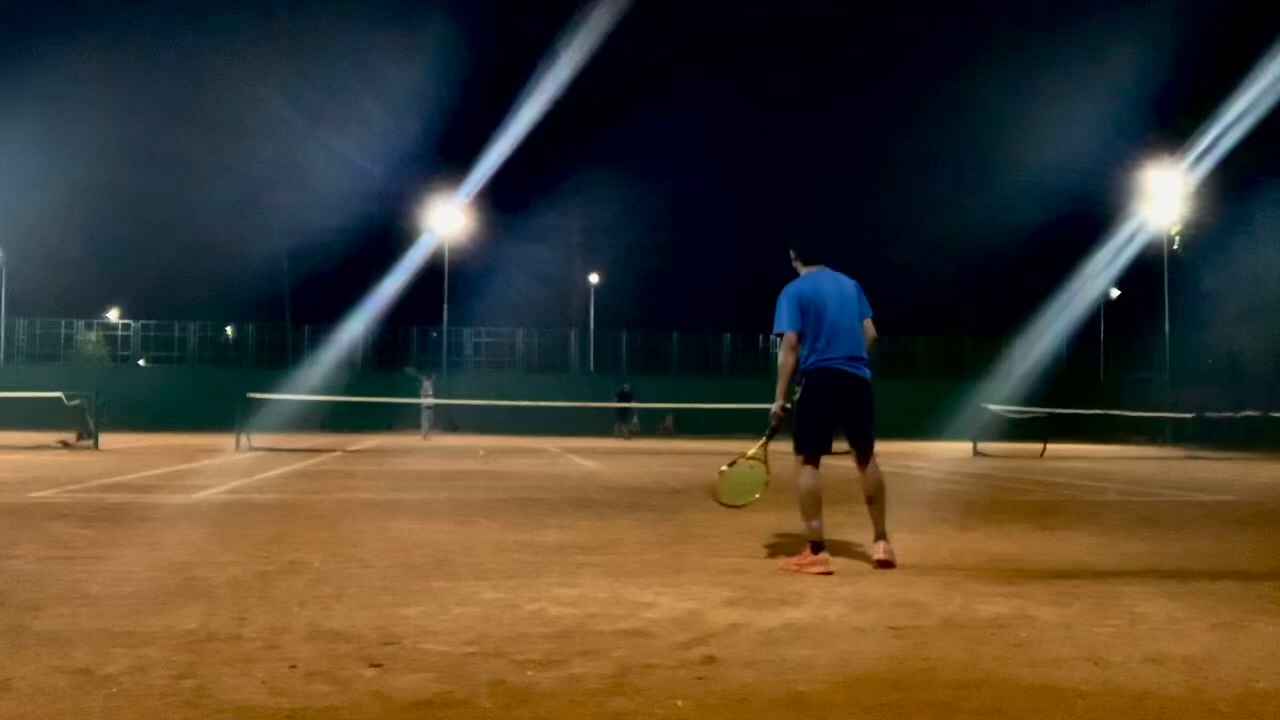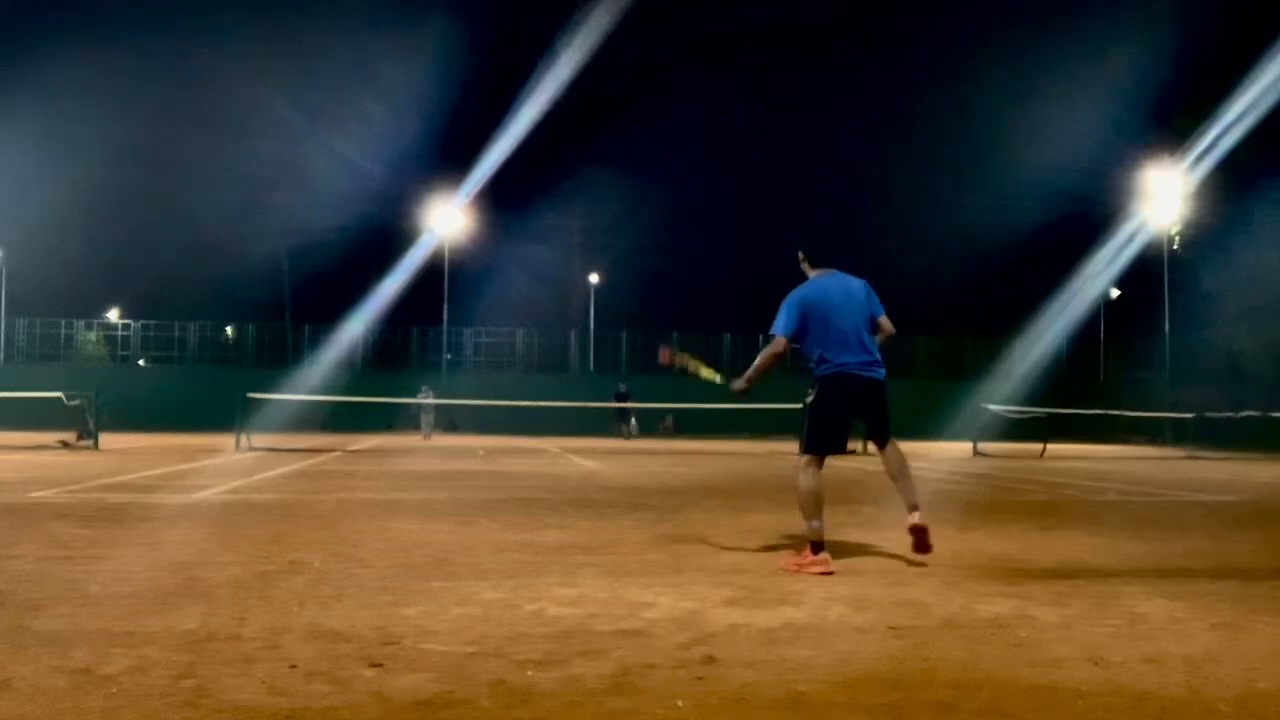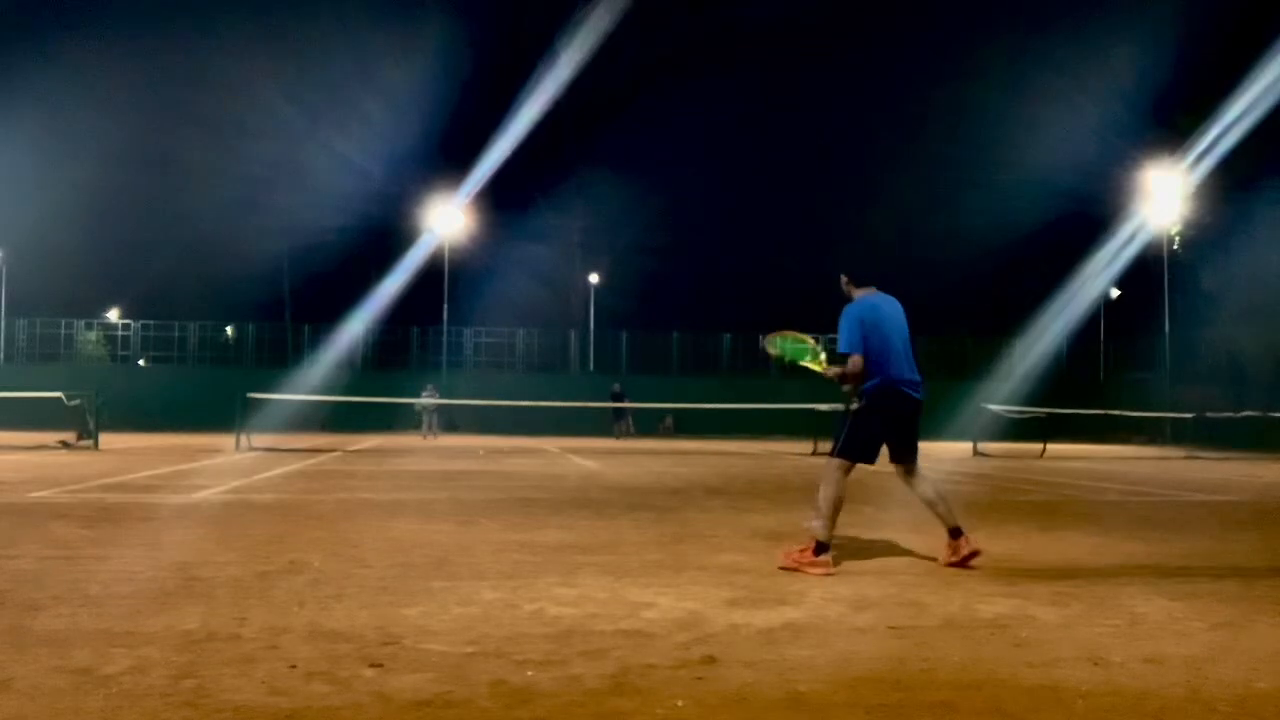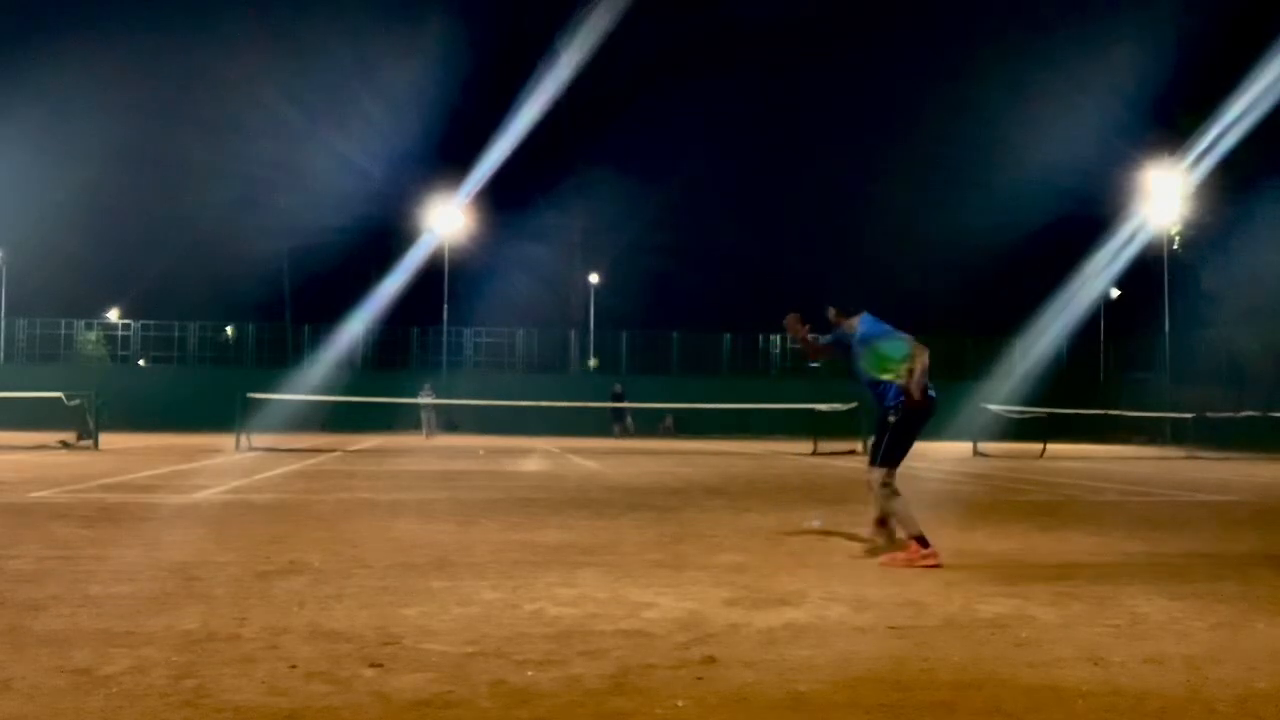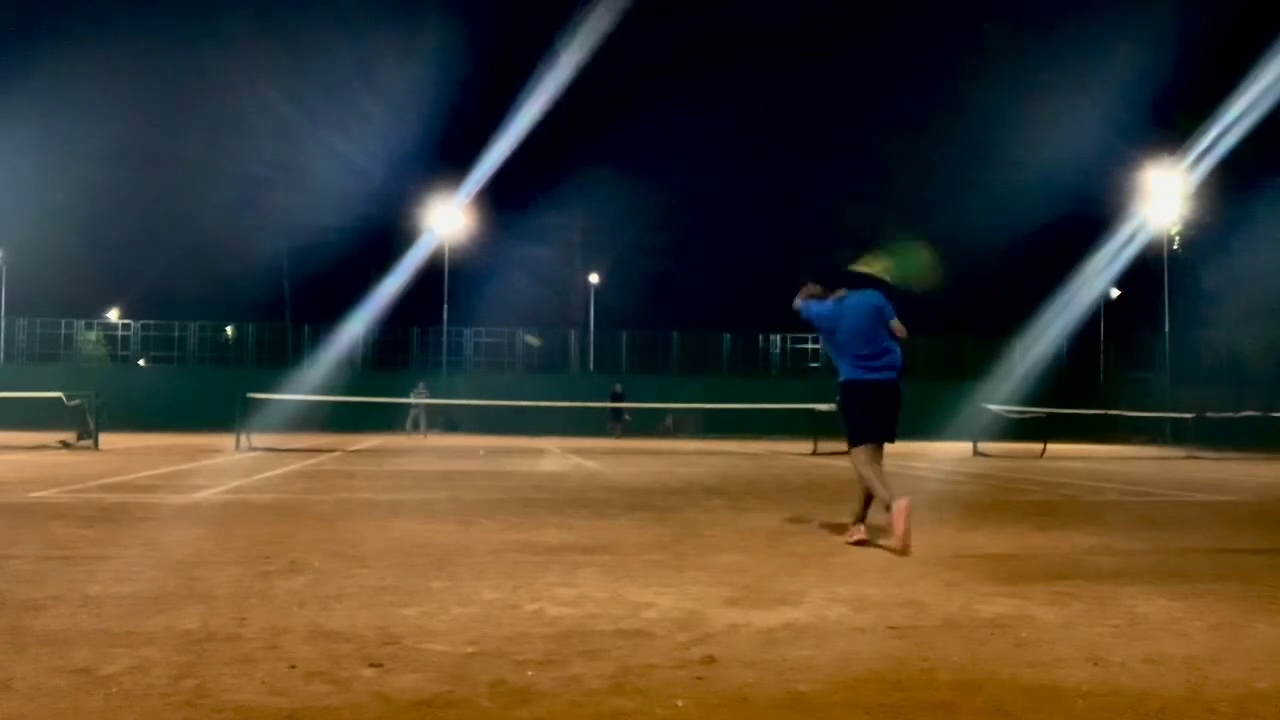
dt=0.5s
person 1, frame 1
left shoulder: (793, 292)
right shoulder: (850, 285)
left elbow: (790, 346)
right elbow: (870, 334)
left wrist: (780, 398)
left hip: (818, 380)
right hip: (857, 379)
left knee: (807, 463)
right knee: (866, 459)
left ankle: (816, 552)
right ankle: (881, 542)
person 1, frame 2
left shoulder: (799, 297)
right shoulder: (860, 286)
left elbow: (777, 347)
right elbow: (887, 330)
left wrist: (745, 380)
left hip: (833, 383)
right hip: (872, 379)
left knee: (808, 464)
right knee: (885, 443)
left ankle: (816, 552)
right ankle: (914, 514)
person 1, frame 3
left shoulder: (853, 312)
right shoulder: (891, 304)
left elbow: (856, 365)
left wrist: (842, 376)
right wrist: (841, 369)
left hip: (878, 396)
right hip: (909, 395)
left knee: (835, 469)
right knee: (910, 472)
left ankle: (819, 551)
right ankle: (959, 540)
person 1, frame 4
left shoulder: (872, 332)
right shoulder: (846, 333)
left elbow: (920, 350)
right elbow: (816, 349)
left wrist: (917, 381)
right wrist: (800, 335)
left hip: (906, 404)
right hip: (897, 404)
left knee: (878, 478)
right knee: (880, 471)
left ankle: (922, 548)
right ankle: (883, 523)
person 1, frame 5
left shoulder: (819, 311)
right shoulder: (873, 297)
left elbow: (797, 303)
right elbow: (900, 333)
left wrist: (809, 290)
left hip: (855, 387)
right hip: (888, 383)
left knee: (861, 457)
right knee: (873, 455)
left ankle: (893, 505)
right ankle: (859, 522)
